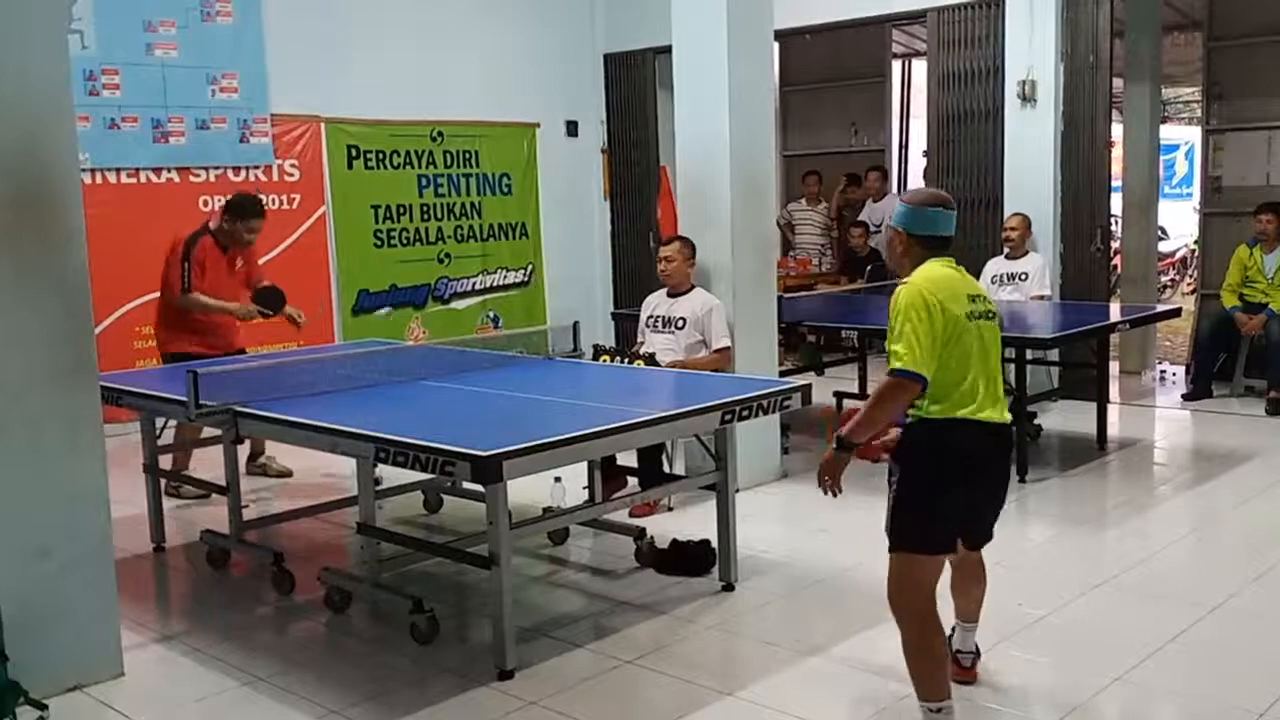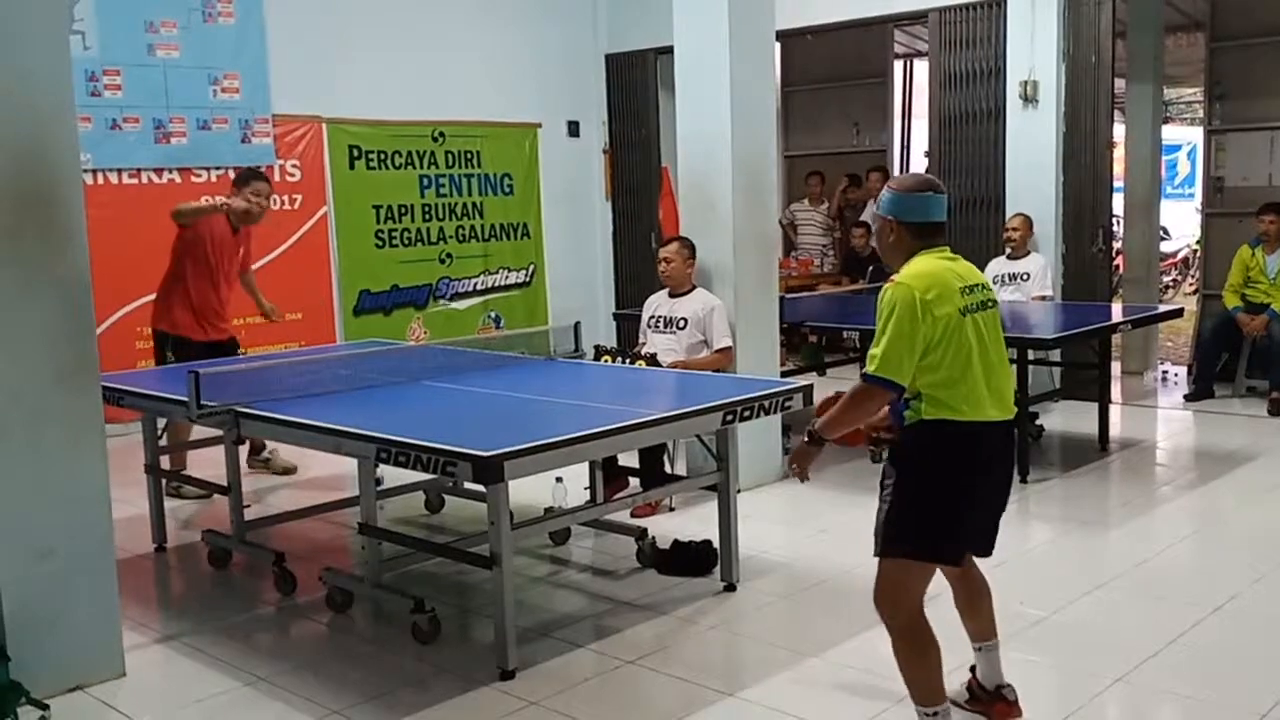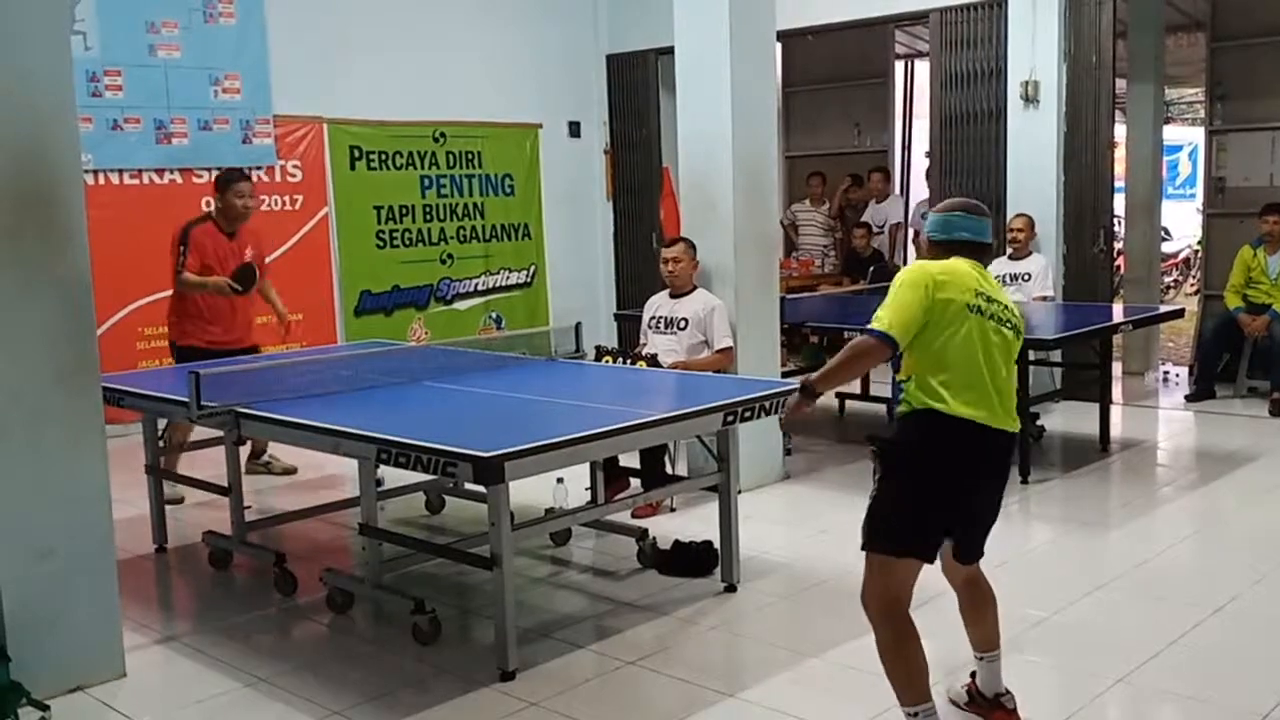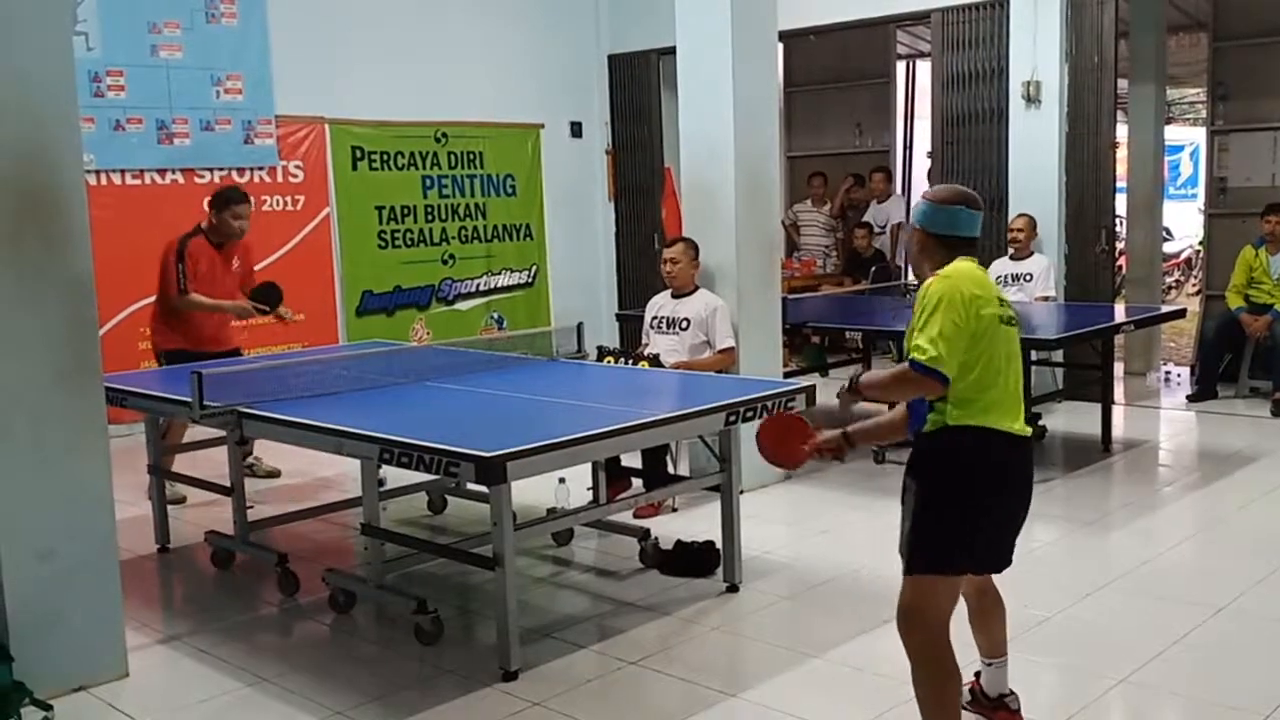
dt=0.4s
person 1, frame 1
left shoulder: (918, 290)
right shoulder: (973, 290)
left elbow: (905, 383)
left wrist: (845, 441)
right wrist: (904, 434)
left hip: (944, 447)
right hip: (991, 442)
left knee: (909, 595)
right knee: (965, 547)
right ankle: (962, 650)
person 1, frame 2
left shoulder: (910, 287)
right shoulder: (972, 277)
left elbow: (878, 388)
left wrist: (815, 437)
right wrist: (901, 416)
left hip: (943, 450)
right hip: (993, 442)
left knee: (896, 601)
right knee: (957, 561)
person 1, frame 3
left shoulder: (926, 276)
right shoulder: (1003, 307)
left elbow: (875, 347)
left wrist: (811, 386)
left hip: (933, 445)
right hip: (992, 451)
left knee: (883, 599)
right knee: (962, 565)
person 1, frame 4
left shoulder: (946, 286)
right shoulder: (982, 288)
left elbow: (926, 380)
left wrist: (861, 385)
right wrist: (851, 436)
left hip: (961, 458)
right hip: (1006, 458)
left knee: (921, 618)
right knee: (974, 576)
person 2, frame 1
left shoulder: (242, 247)
right shoulder: (192, 245)
left elbow: (257, 282)
right elbow: (183, 298)
left wrist: (286, 309)
right wrist: (234, 309)
left hip: (227, 342)
right hip: (184, 342)
left ankle: (257, 458)
right ankle: (176, 478)
person 2, frame 2
left shoulder: (244, 231)
right shoulder: (208, 221)
right elbow: (178, 213)
left wrist: (260, 299)
right wrist: (223, 204)
left hip: (217, 328)
right hip: (179, 325)
left ankle: (258, 452)
right ankle: (176, 477)
person 2, frame 3
left shoulder: (250, 236)
right shoulder: (195, 232)
left elbow: (259, 277)
right elbow: (180, 279)
left wrist: (280, 309)
right wrist: (209, 284)
left hip: (239, 337)
right hip: (194, 337)
left ankle: (259, 457)
right ankle: (166, 476)
person 2, frame 4
left shoulder: (238, 245)
right shoulder: (186, 246)
left elbow: (250, 283)
right elbow: (181, 299)
right wrist: (230, 308)
left hip: (219, 340)
right hip: (177, 340)
left ankle: (245, 458)
person 3, frame 1
left shoulder: (707, 304)
right shoulder: (651, 301)
left elbow: (724, 358)
left wrist: (685, 365)
left ankle: (651, 488)
right ankle: (610, 475)
person 3, frame 2
left shoulder: (708, 304)
right shoulder: (653, 301)
left elbow: (725, 358)
left wrist: (686, 365)
left ankle: (653, 489)
right ankle: (611, 476)
person 3, frame 3
left shoulder: (709, 304)
right shoulder: (653, 303)
left elbow: (726, 358)
left wrist: (687, 365)
left ankle: (654, 489)
right ankle: (613, 477)
person 3, frame 4
left shoulder: (711, 305)
right shoulder: (656, 303)
left elbow: (728, 358)
left wrist: (689, 366)
left ankle: (656, 489)
right ankle: (614, 477)
person 4, frame 1
right shoulder: (1244, 251)
right elbow: (1228, 289)
right wrist: (1237, 314)
right hip: (1246, 306)
right knee: (1206, 326)
right ankle: (1202, 385)
person 4, frame 2
right shoulder: (1247, 251)
right elbow: (1231, 290)
right wrist: (1239, 315)
right hip: (1248, 306)
right knee: (1209, 328)
right ankle: (1204, 385)
person 4, frame 3
right shoulder: (1248, 252)
right elbow: (1232, 290)
right wrist: (1241, 315)
right hip: (1250, 307)
right knee: (1210, 328)
right ankle: (1205, 386)
person 4, frame 4
right shoulder: (1250, 252)
right elbow: (1234, 290)
right wrist: (1243, 315)
right hip: (1252, 307)
right knee: (1211, 328)
right ankle: (1207, 386)
